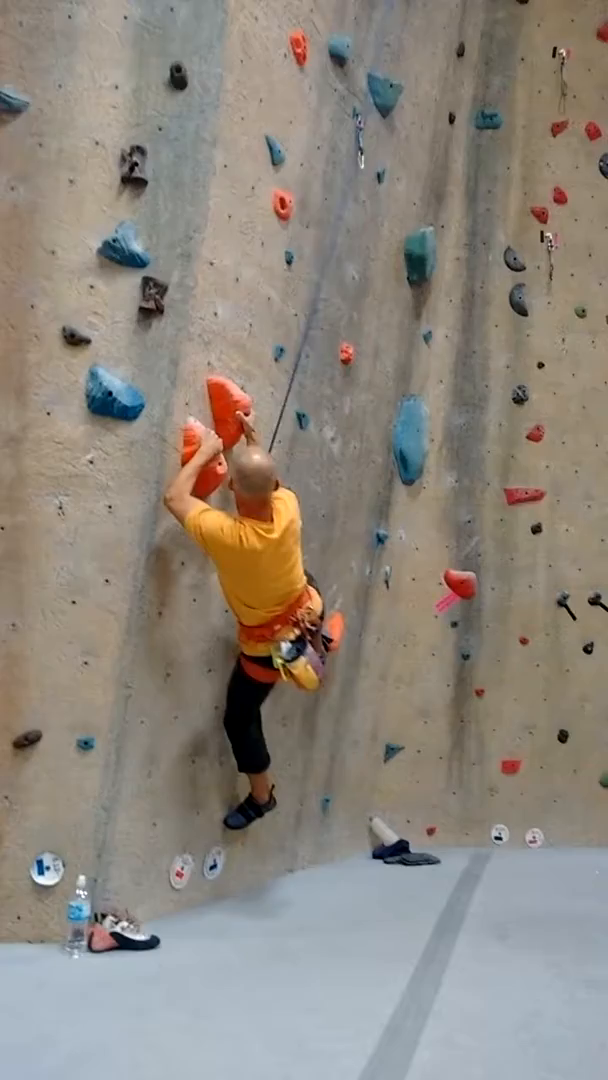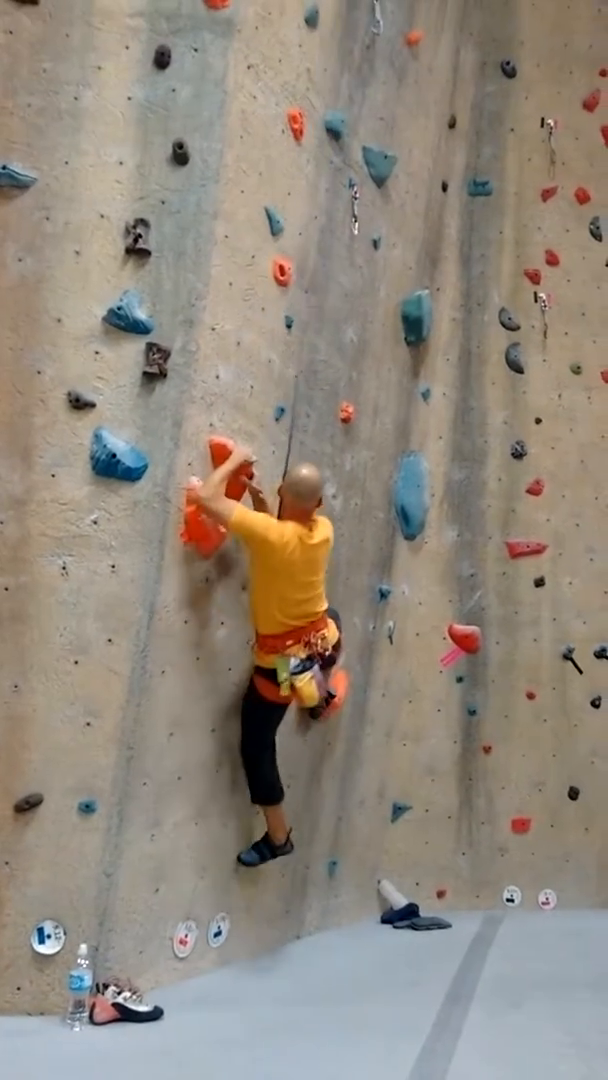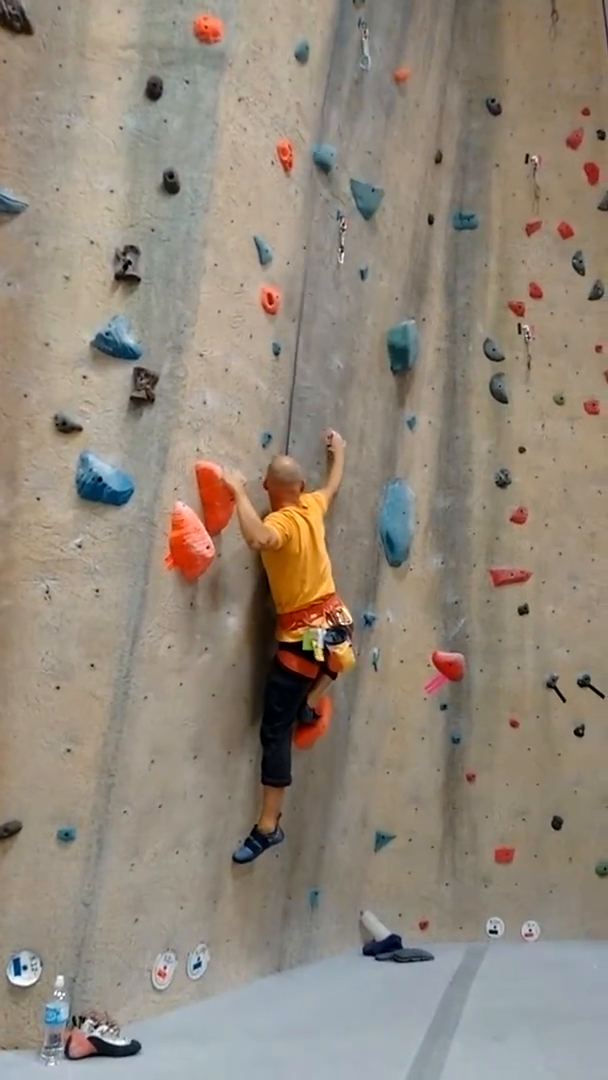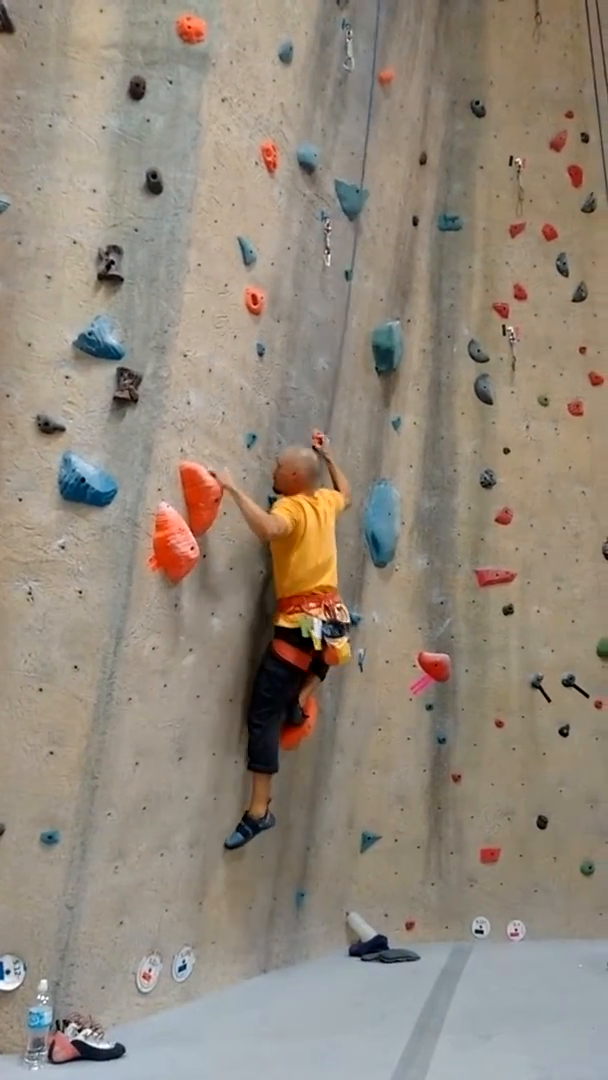
dt=1s
person 1, frame 1
left shoulder: (225, 535)
right shoulder: (288, 507)
left elbow: (174, 497)
right elbow: (269, 484)
left wrist: (205, 452)
right wrist: (253, 440)
left hip: (266, 644)
right hip: (306, 613)
left knee: (239, 719)
left ankle: (261, 798)
right ankle: (319, 638)
person 1, frame 2
left shoulder: (268, 530)
right shoulder: (324, 529)
left elbow: (202, 496)
left wrist: (234, 462)
right wrist: (264, 507)
left hip: (280, 659)
right hip: (323, 642)
left knee: (256, 748)
left ankle: (278, 836)
right ankle: (321, 695)
person 1, frame 3
left shoulder: (280, 523)
right shoulder: (312, 506)
left elbow: (257, 539)
right elbow: (333, 484)
left wrist: (238, 492)
right wrist: (338, 451)
left hip: (302, 634)
right hip: (335, 621)
left knee: (275, 728)
left ankle: (268, 826)
right ankle: (312, 705)
person 1, frame 4
left shoulder: (291, 507)
right shoulder: (326, 500)
left elbow: (267, 528)
right elbow: (347, 493)
left wrist: (232, 488)
right wrist: (328, 458)
left hip: (300, 621)
right hip: (332, 615)
left knee: (263, 714)
right knee: (322, 654)
left ankle: (257, 812)
right ankle: (301, 703)
